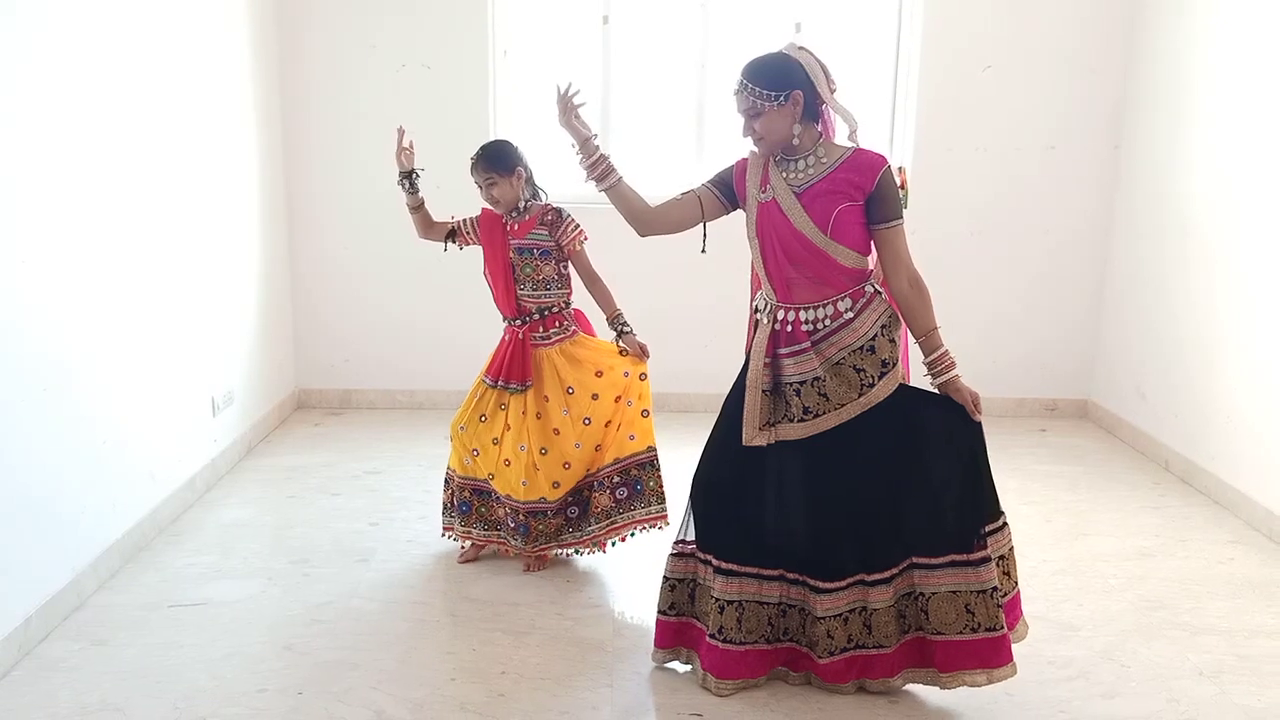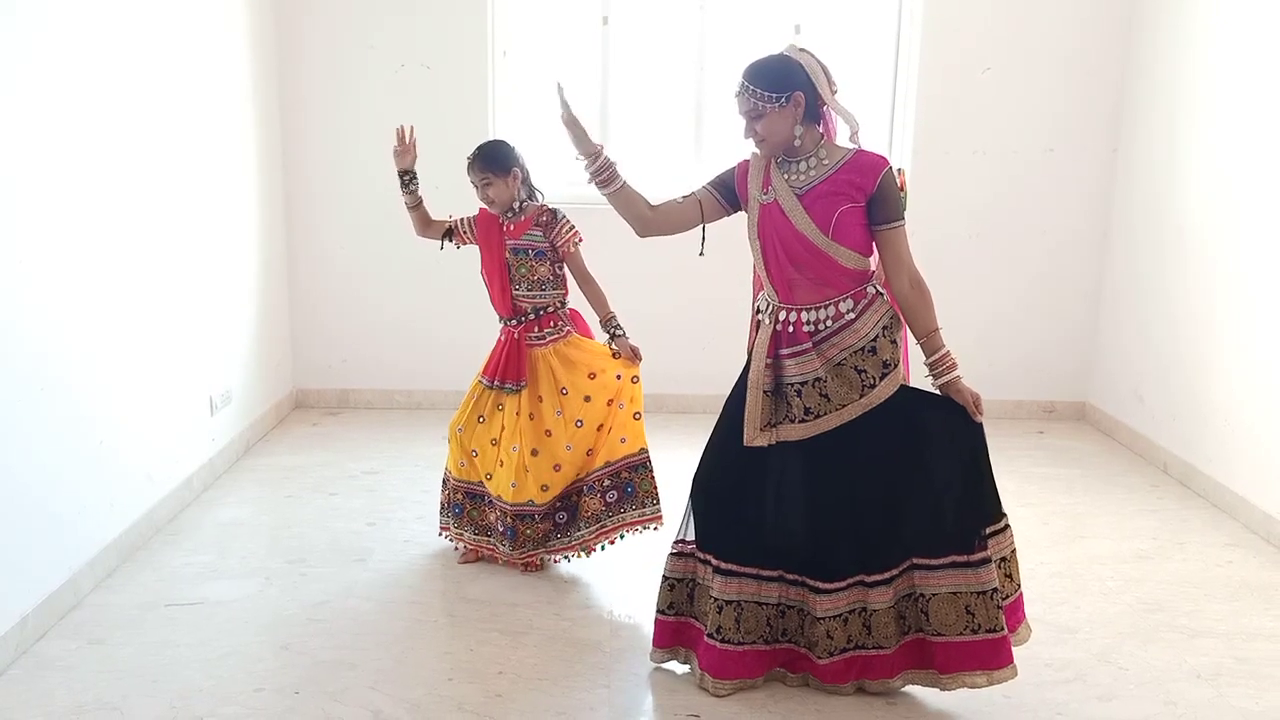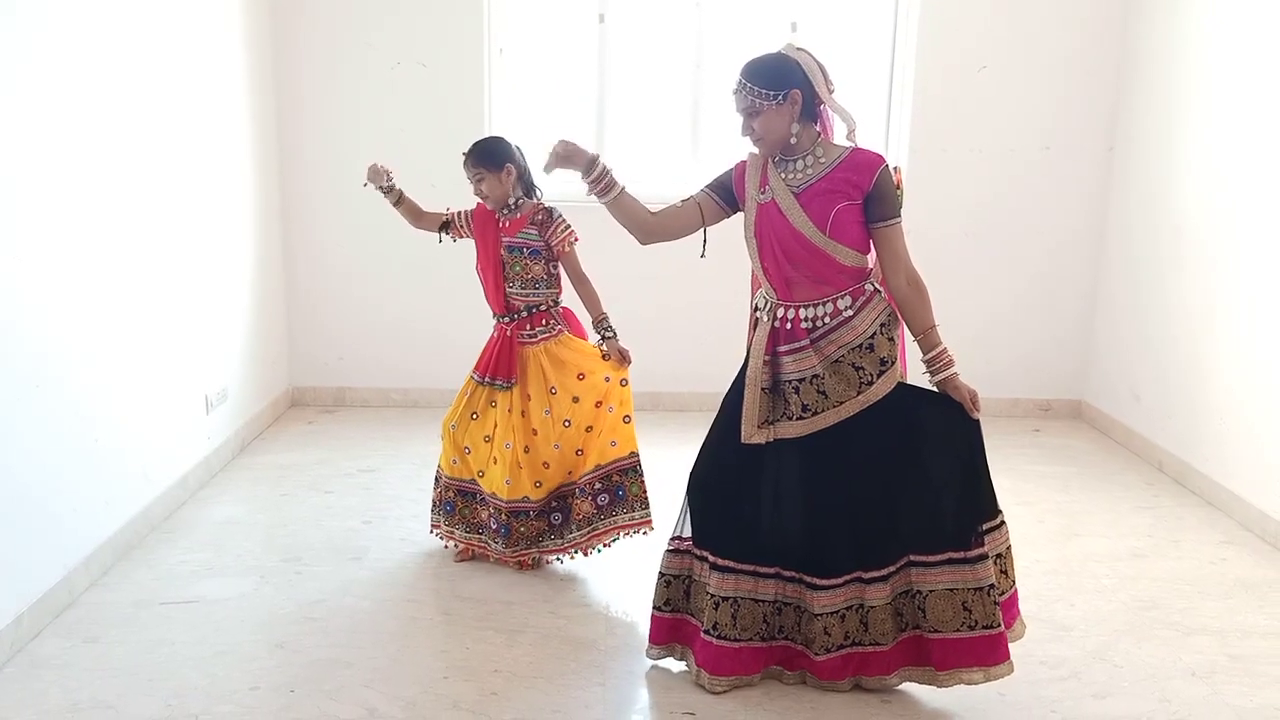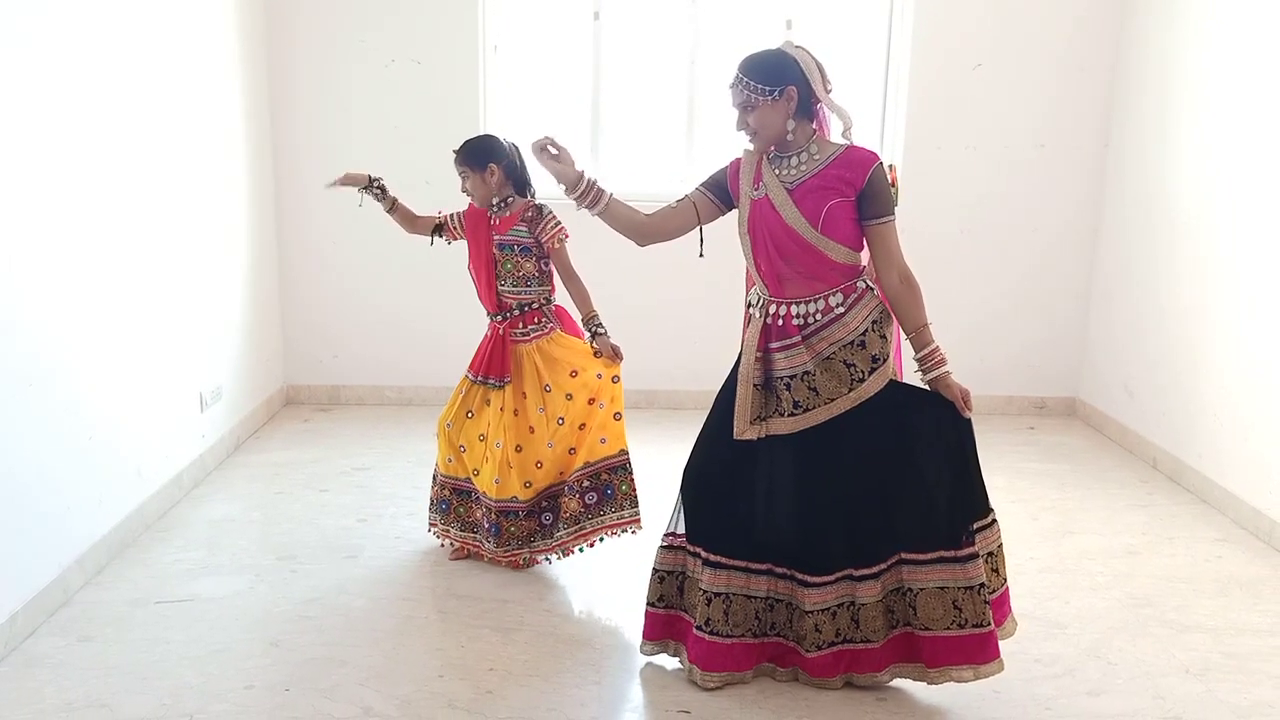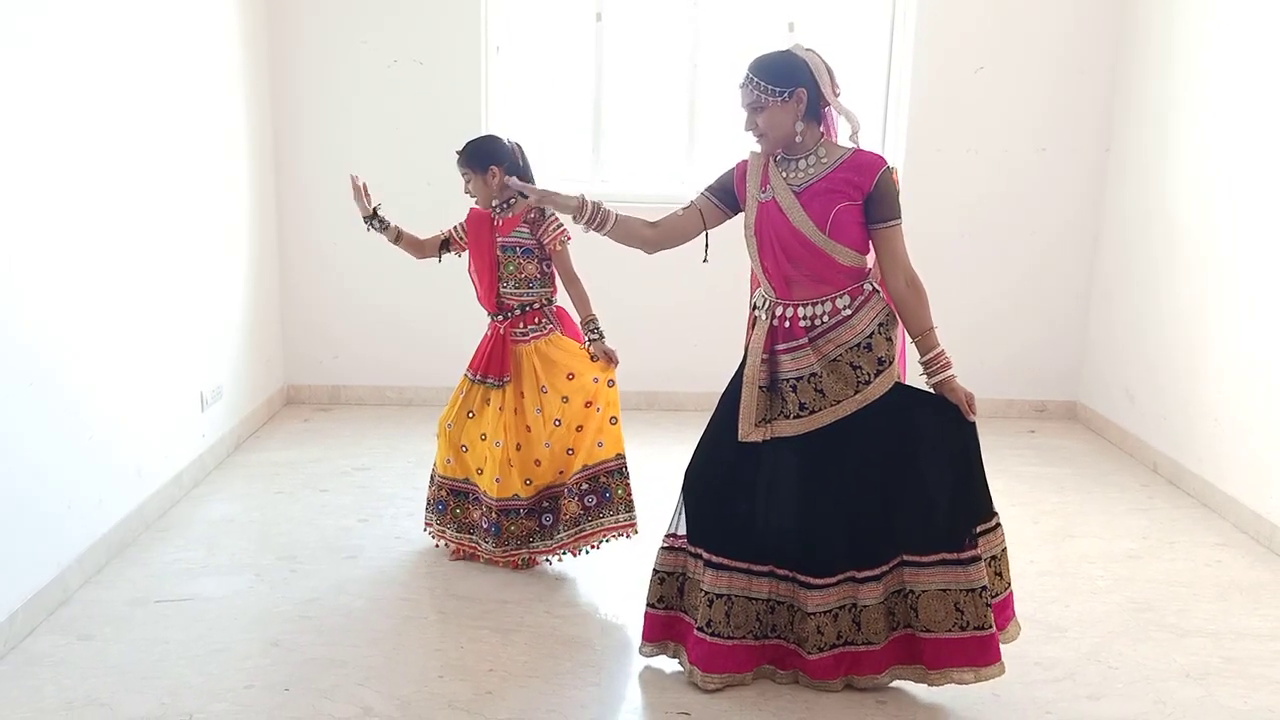
dt=1s
person 1, frame 1
left shoulder: (866, 171)
right shoulder: (748, 176)
left elbow: (903, 278)
right elbow: (649, 220)
left wrist: (945, 371)
right wrist: (587, 147)
left hip: (860, 360)
right hip: (780, 364)
left knee: (863, 502)
right knee: (756, 500)
left ankle: (863, 652)
right ankle: (756, 646)
person 1, frame 2
left shoulder: (867, 172)
right shoulder: (749, 177)
left elbow: (904, 280)
right elbow: (649, 221)
left wrist: (947, 372)
right wrist: (591, 153)
left hip: (861, 361)
right hip: (780, 365)
left knee: (867, 501)
right knee: (738, 494)
left ankle: (863, 650)
right ankle: (758, 645)
person 1, frame 3
left shoulder: (864, 171)
right shoulder: (747, 178)
left elbow: (901, 278)
right elbow: (652, 228)
left wrist: (943, 370)
right wrist: (593, 171)
left hip: (859, 359)
right hip: (779, 363)
left knee: (866, 500)
right knee: (741, 494)
left ankle: (864, 648)
right ankle: (765, 642)
person 1, frame 4
left shoulder: (859, 168)
right shoulder: (743, 174)
left elbow: (894, 275)
right elbow: (649, 229)
left wrist: (936, 368)
right wrist: (574, 181)
left hip: (853, 356)
right hip: (774, 359)
left knee: (862, 495)
right knee: (734, 486)
left ankle: (856, 644)
right ankle: (761, 637)
person 1, frame 5
left shoulder: (866, 172)
right shoulder: (748, 177)
left elbow: (900, 278)
right elbow: (655, 236)
left wrist: (941, 372)
right wrist: (576, 207)
left hip: (856, 358)
right hip: (776, 362)
left knee: (860, 499)
right knee: (734, 489)
left ankle: (856, 645)
right ankle: (756, 641)
person 2, frame 1
left shoulder: (554, 220)
right shoulder: (487, 225)
left elbow: (590, 277)
right elbow: (427, 230)
left wrist: (623, 330)
right wrist: (408, 177)
left hip: (560, 344)
right hip: (515, 347)
left knee: (554, 437)
right knee: (480, 431)
left ankle: (543, 539)
right ankle: (490, 529)
person 2, frame 2
left shoulder: (550, 221)
right shoulder: (484, 226)
left elbow: (585, 279)
right elbow: (426, 228)
left wrist: (616, 333)
right wrist: (407, 176)
left hip: (556, 345)
right hip: (512, 346)
left knee: (550, 438)
right knee: (476, 431)
left ankle: (538, 539)
right ankle: (488, 533)
person 2, frame 3
left shoulder: (546, 219)
right shoulder: (481, 221)
left elbow: (579, 279)
right elbow: (419, 219)
left wrist: (608, 335)
right wrist: (385, 184)
left hip: (549, 342)
right hip: (505, 345)
left knee: (543, 436)
right knee: (470, 429)
left ankle: (535, 537)
right ankle: (485, 532)
person 2, frame 4
left shoulder: (537, 216)
right shoulder: (473, 221)
left elbow: (569, 277)
right elbow: (414, 224)
left wrist: (597, 332)
right wrist: (373, 186)
left hip: (543, 339)
right hip: (500, 343)
left knee: (536, 432)
right knee: (466, 427)
left ankle: (528, 534)
right ankle: (477, 531)
person 2, frame 5
left shoulder: (539, 218)
right shoulder: (477, 224)
left elbow: (571, 280)
right elbow: (421, 249)
left wrist: (595, 336)
right wrist: (373, 217)
left hip: (542, 341)
right hip: (499, 343)
left knee: (538, 434)
right knee: (465, 427)
left ankle: (527, 535)
right ankle: (476, 531)
